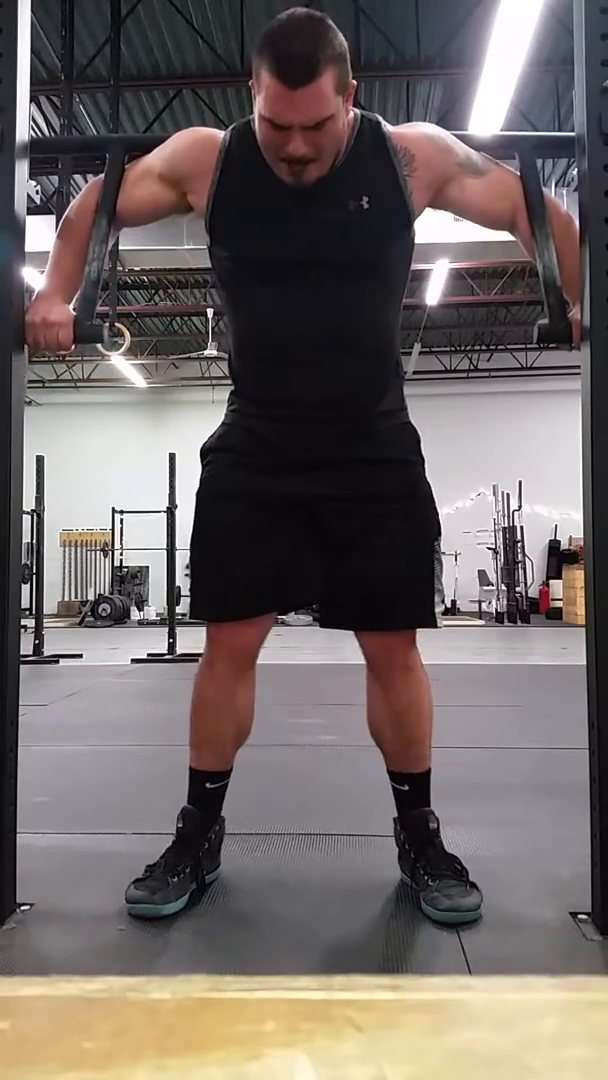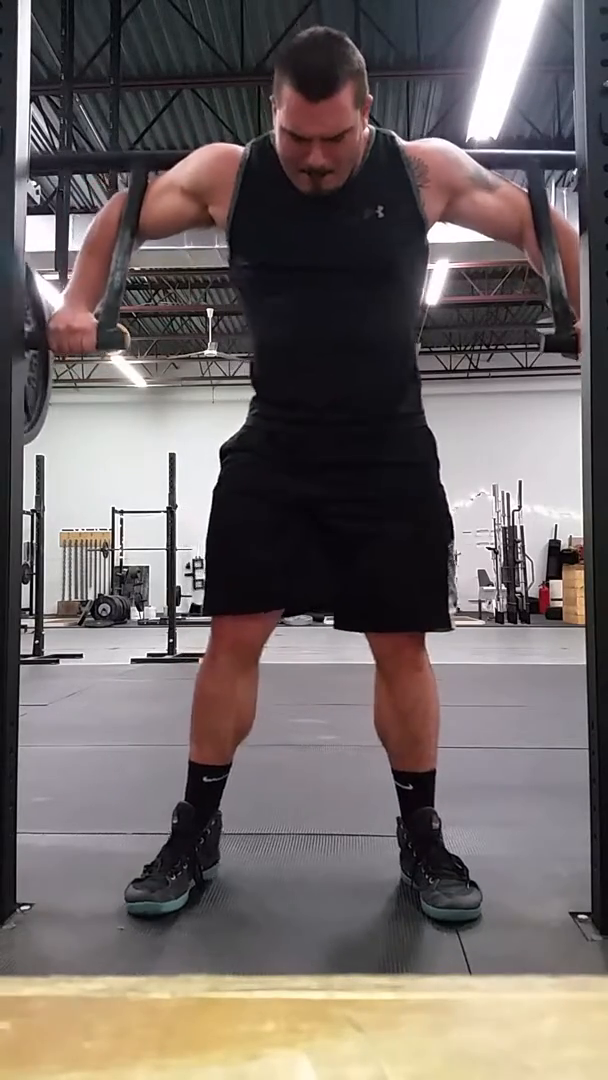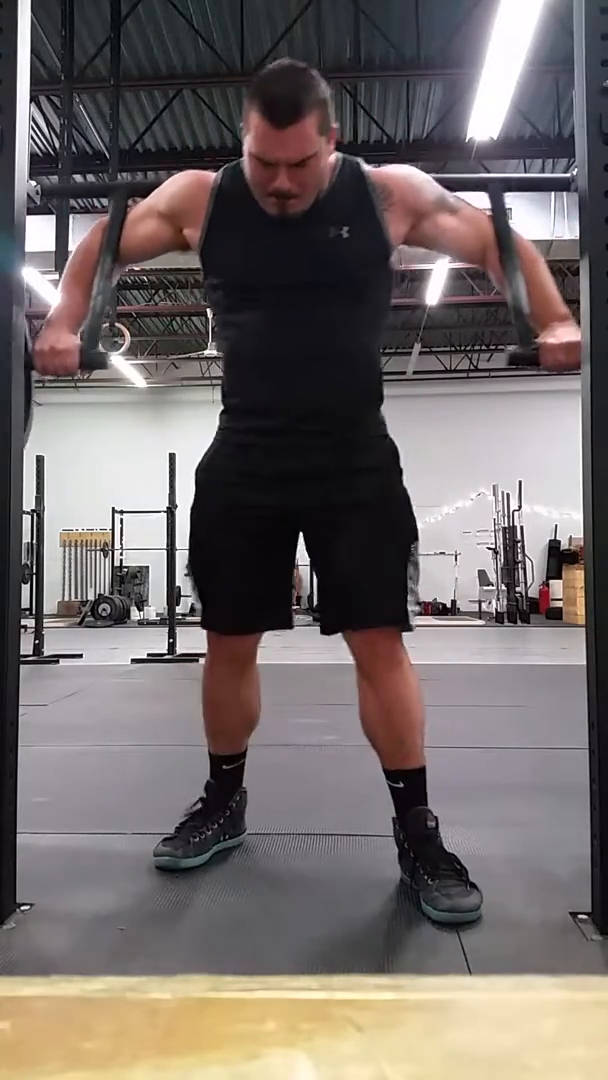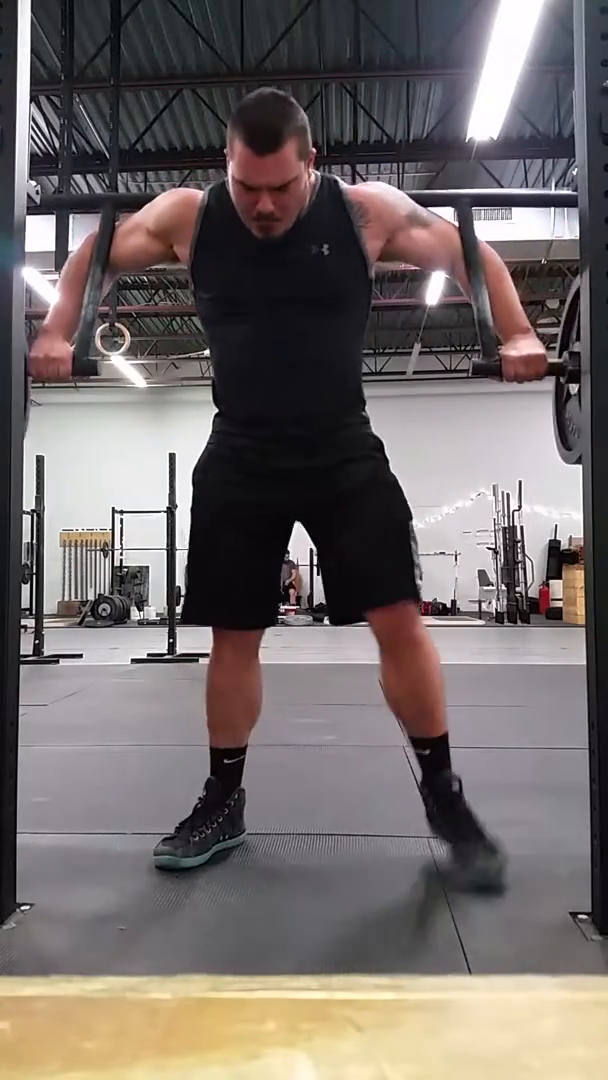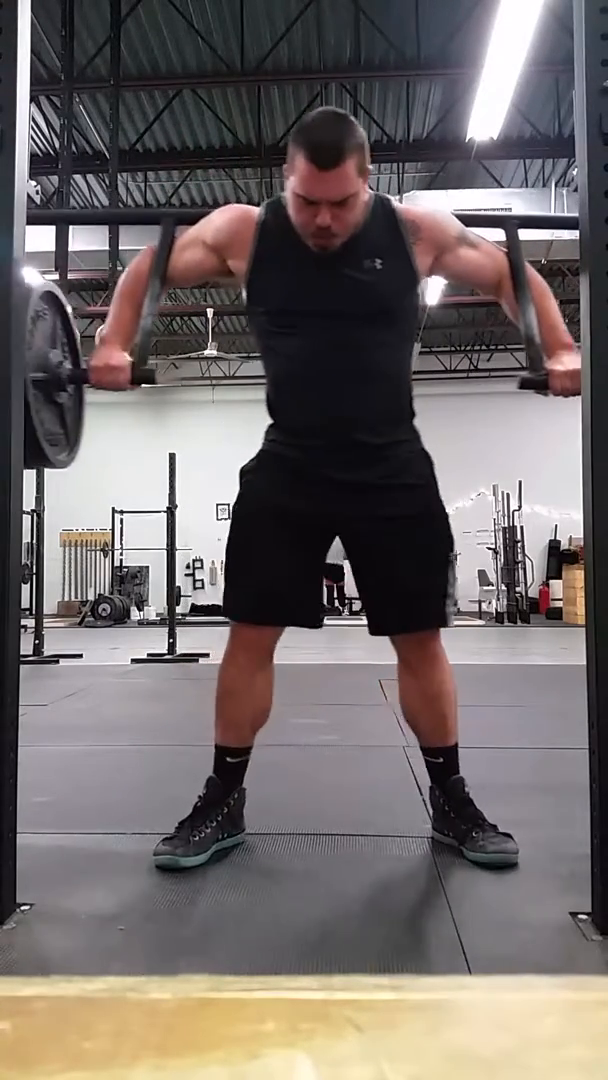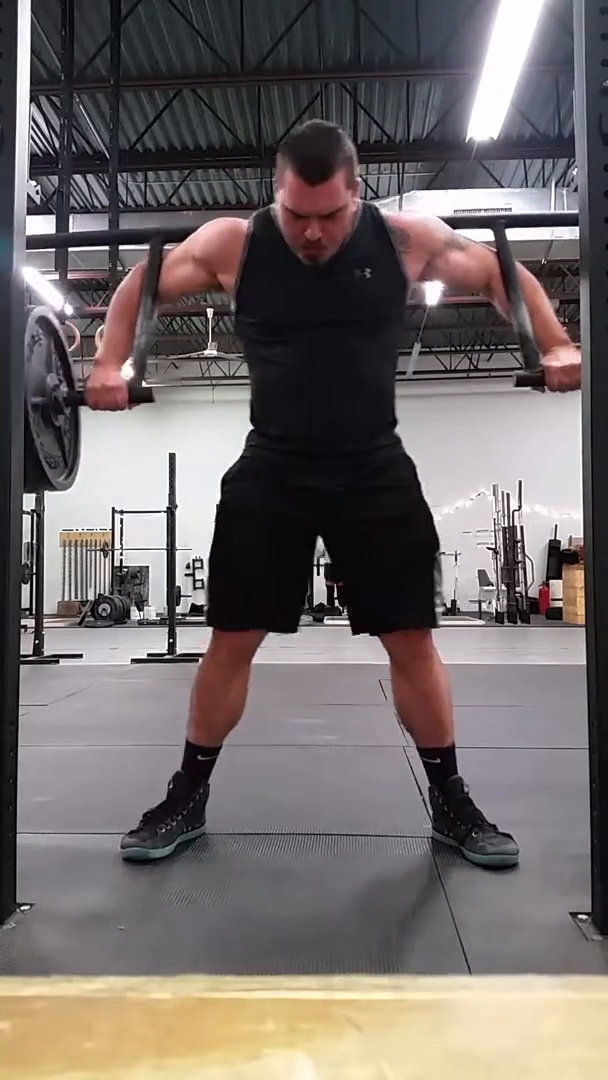
dt=0.4s
person 1, frame 1
left shoulder: (412, 156)
right shoulder: (204, 159)
left elbow: (535, 211)
right elbow: (93, 205)
left wrist: (577, 302)
right wrist: (55, 297)
left hip: (375, 450)
right hip: (254, 448)
left knee: (393, 647)
right knee: (230, 643)
left ankle: (418, 835)
right ankle: (199, 835)
person 1, frame 2
left shoulder: (426, 170)
right shoulder: (225, 172)
left elbow: (540, 224)
right elbow: (119, 218)
left wrist: (582, 312)
right wrist: (78, 305)
left hip: (389, 452)
right hip: (272, 448)
left knee: (401, 646)
right knee: (234, 637)
left ankle: (420, 835)
right ankle: (195, 831)
person 1, frame 3
left shoulder: (390, 194)
right shoulder: (199, 198)
left elbow: (496, 241)
right elbow: (102, 243)
left wrist: (554, 323)
right wrist: (64, 325)
left hip: (354, 459)
right hip: (242, 458)
left knee: (378, 643)
right knee: (229, 645)
left ankle: (417, 833)
right ankle: (224, 800)
person 1, frame 4
left shoulder: (368, 211)
right shoulder: (186, 215)
left elbow: (468, 254)
right elbow: (94, 256)
left wrist: (516, 334)
right wrist: (58, 334)
left hip: (346, 456)
right hip: (239, 460)
left knee: (398, 618)
right knee: (232, 636)
left ankle: (443, 794)
right ankle: (223, 800)
person 1, frame 5
left shoulder: (418, 230)
right shoulder: (243, 231)
left elbow: (509, 274)
right elbow: (150, 268)
left wrist: (560, 351)
right wrist: (115, 344)
left hip: (392, 469)
right hip: (286, 468)
left knee: (420, 640)
right knee: (251, 635)
left ankle: (451, 802)
right ankle: (223, 798)
person 1, frame 6
left shoulder: (405, 237)
right shoulder: (232, 243)
left elbow: (499, 274)
right elbow: (140, 286)
left wrist: (556, 346)
right wrist: (109, 364)
left hip: (374, 472)
right hip: (269, 473)
left knee: (411, 641)
right knee: (231, 640)
left ankle: (450, 802)
right ankle: (187, 795)
